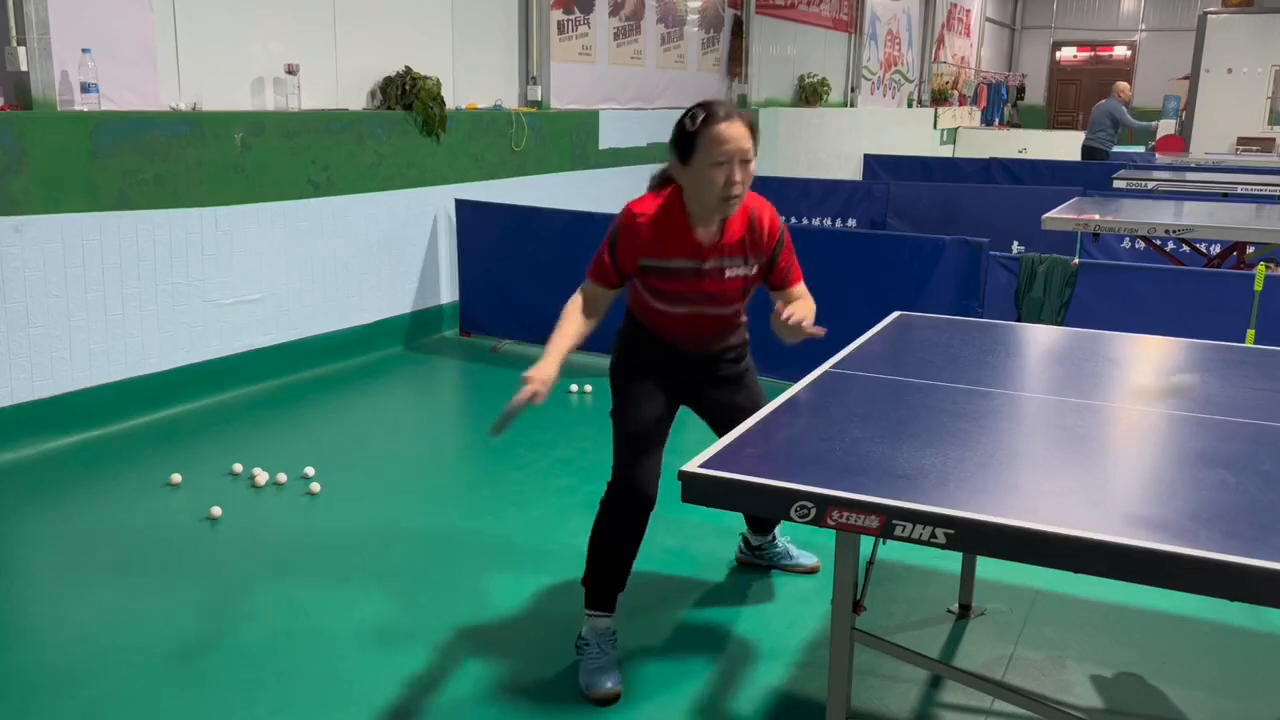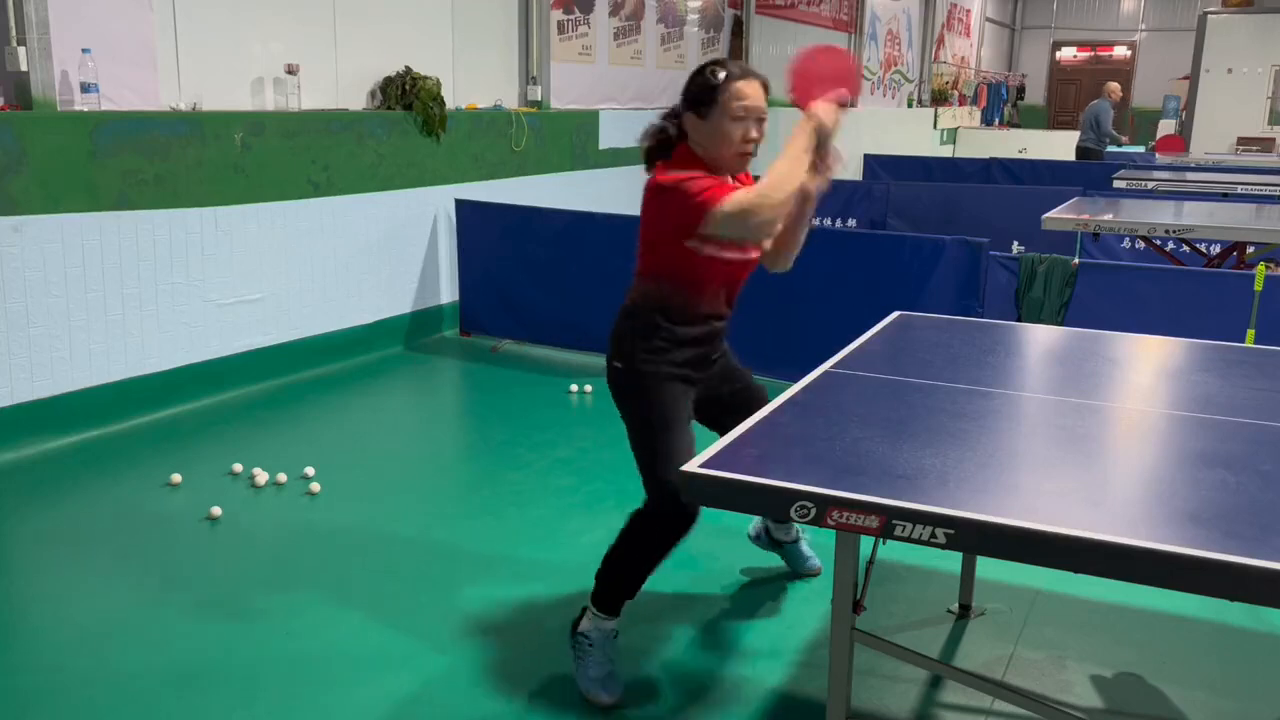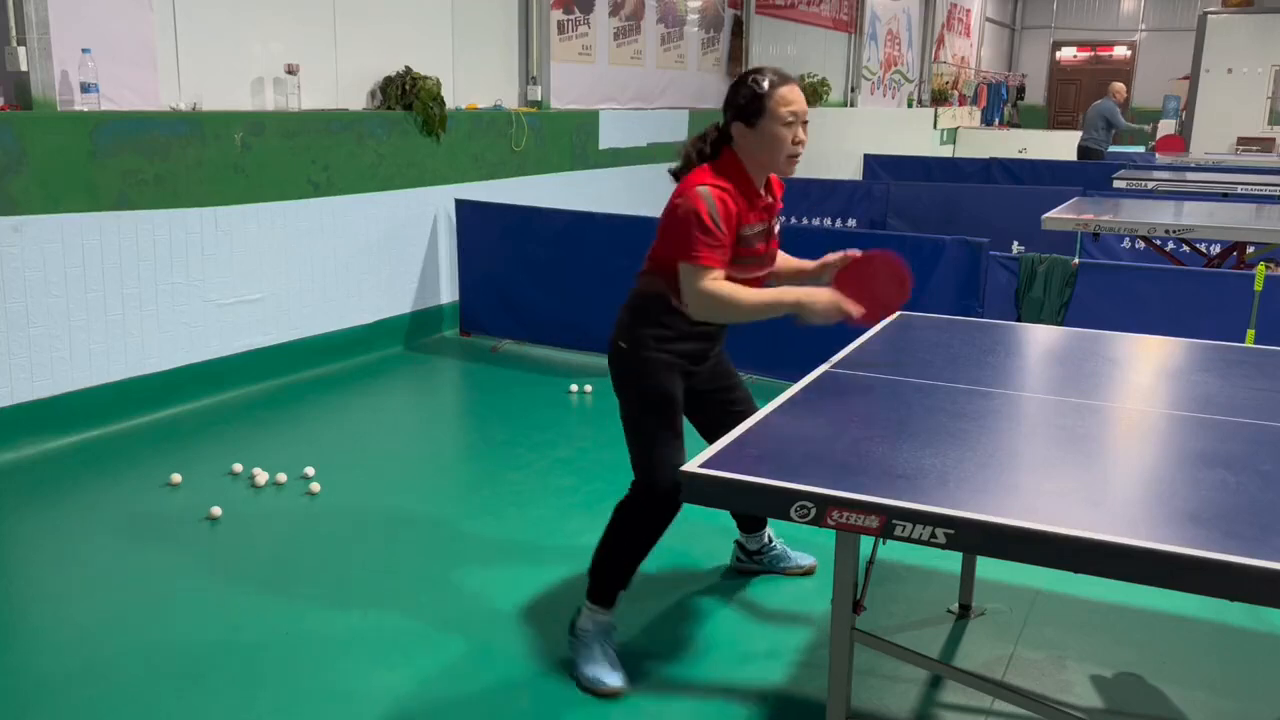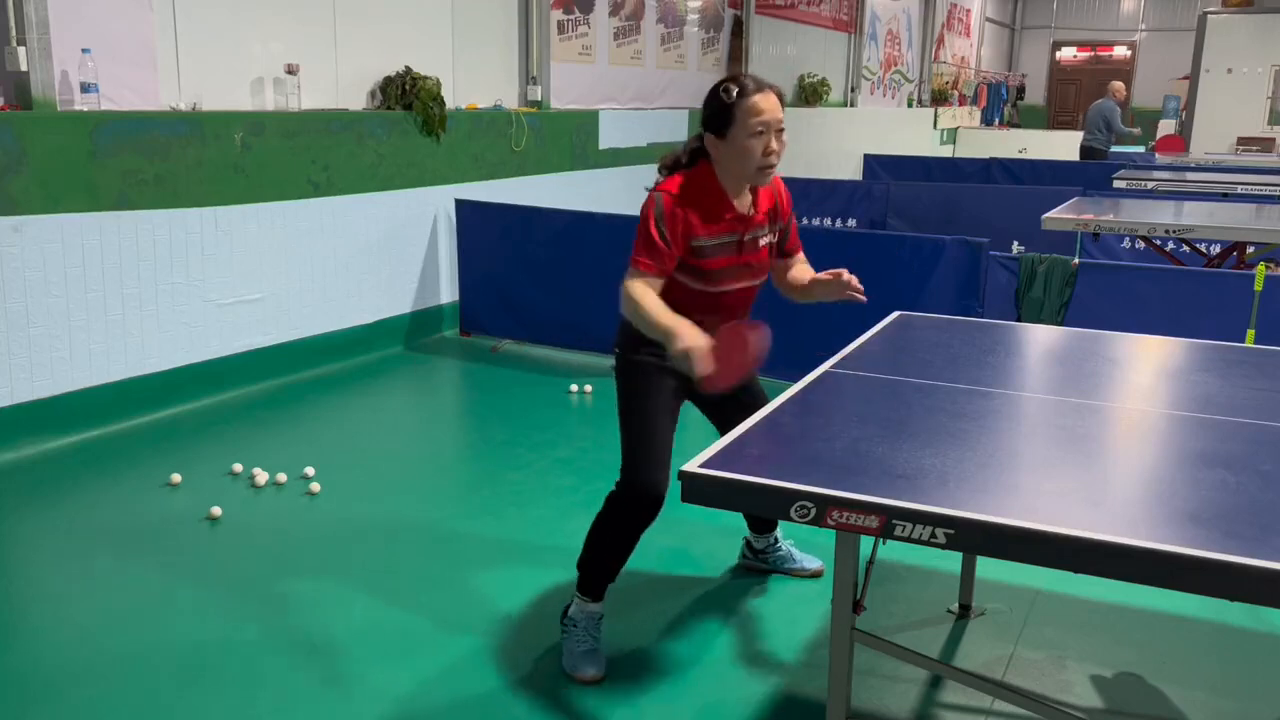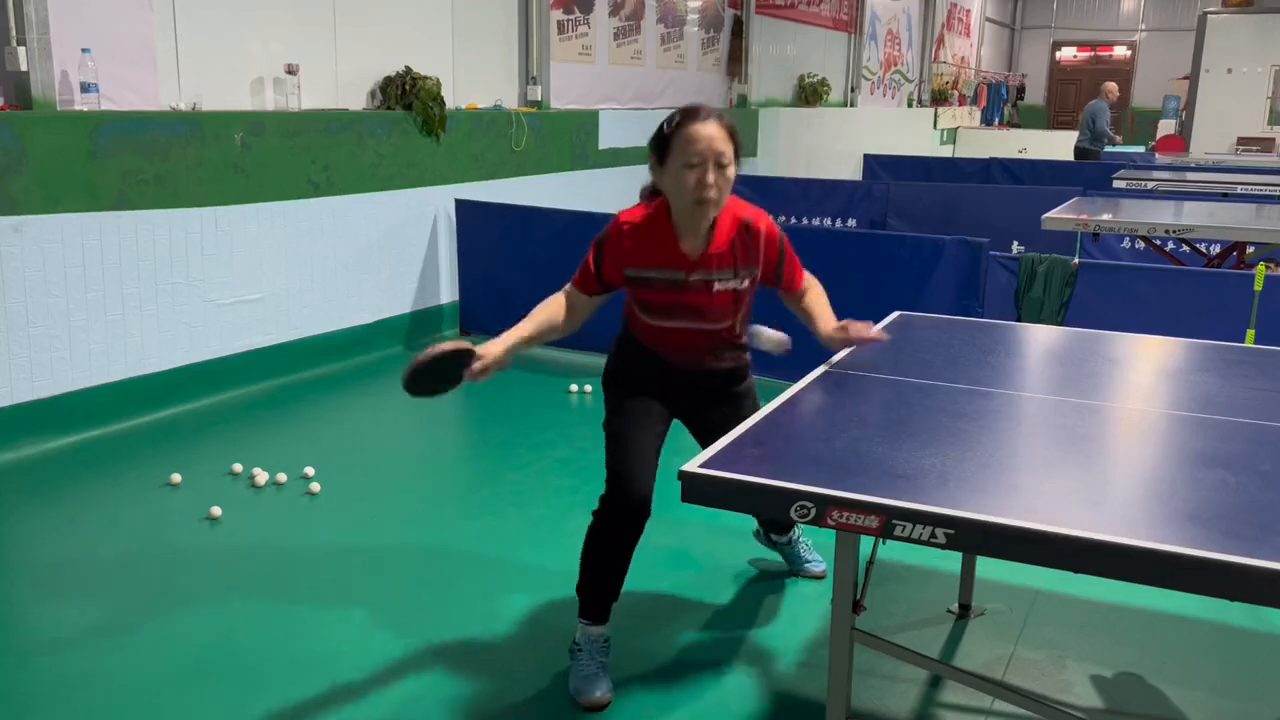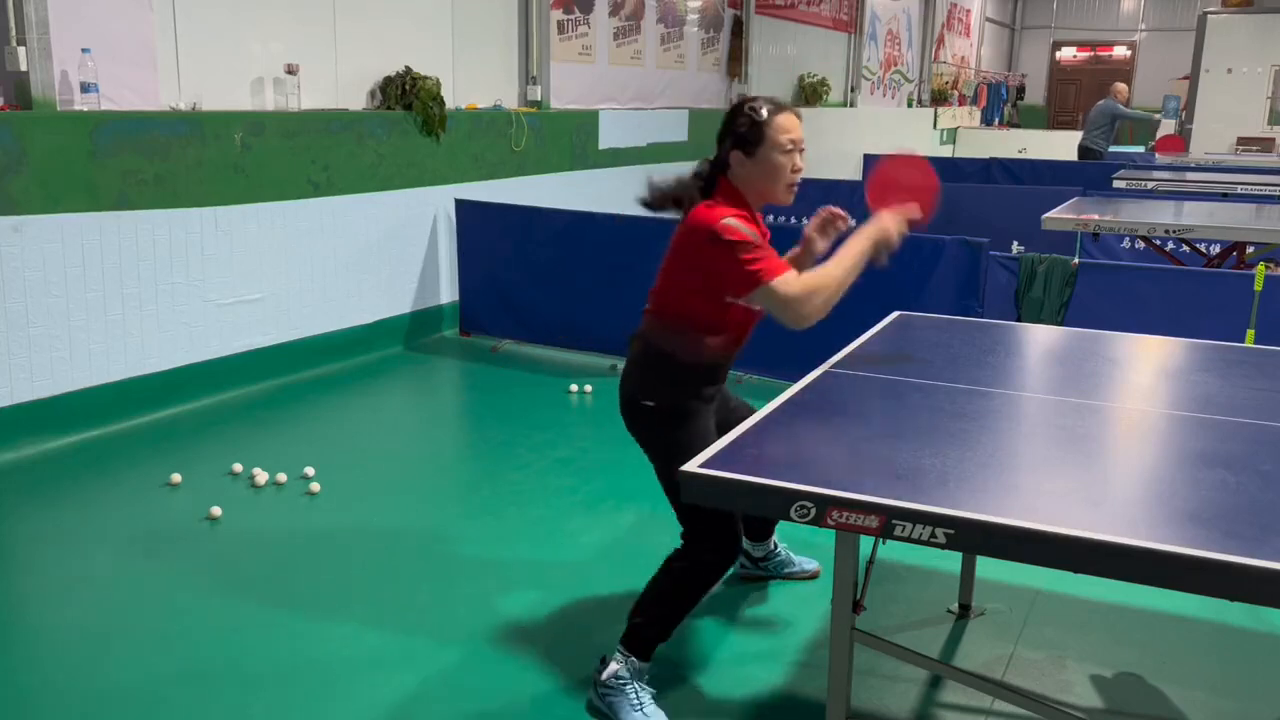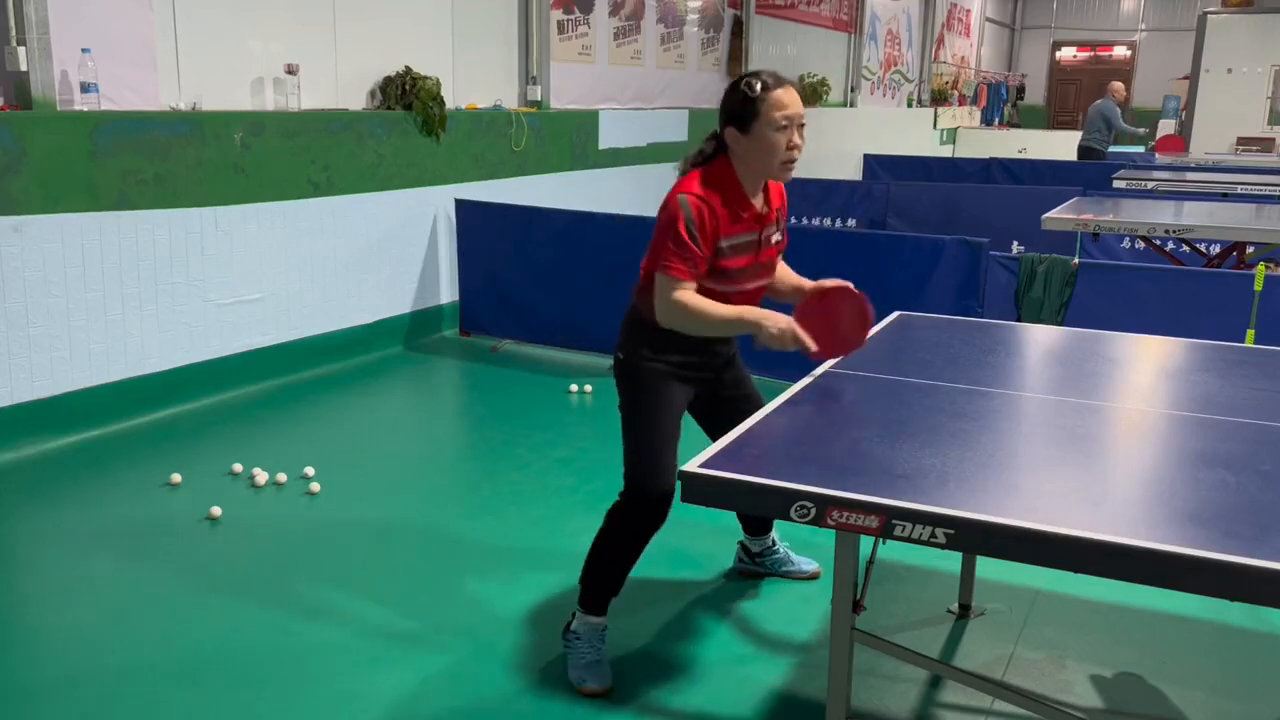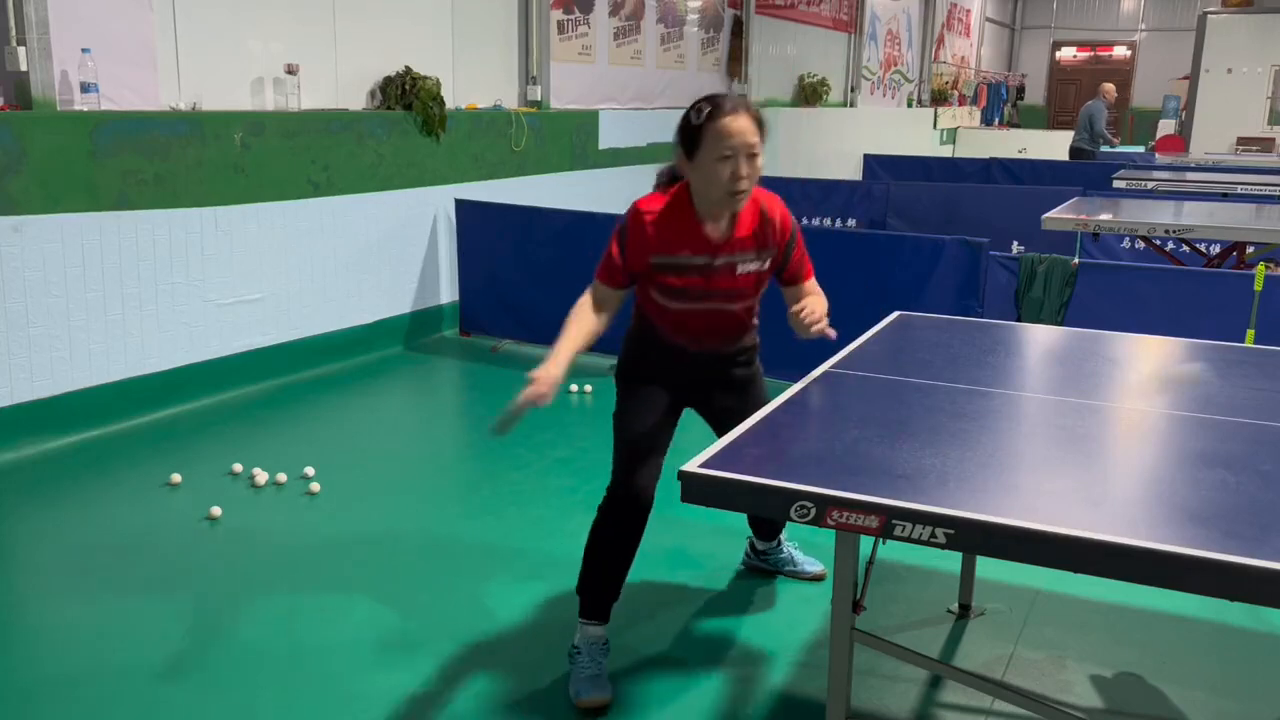
dt=0.4s
person 1, frame 1
left shoulder: (762, 222)
right shoulder: (640, 222)
left elbow: (796, 297)
right elbow: (591, 301)
left wrist: (795, 318)
right wrist: (550, 362)
left hip: (722, 361)
right hip: (647, 362)
right knee: (635, 488)
left ankle: (760, 540)
right ankle: (596, 629)
person 1, frame 2
left shoulder: (741, 182)
right shoulder: (674, 184)
left elbow: (775, 257)
right elbow: (759, 215)
left wrist: (810, 192)
right wrist: (809, 128)
left hip: (708, 351)
right hip: (651, 358)
right knee: (674, 503)
left ankle: (780, 532)
right ankle: (596, 628)
person 1, frame 3
left shoulder: (767, 187)
right shoulder: (705, 196)
left elbow: (762, 264)
right elbow: (704, 297)
left wrist: (819, 270)
right wrist: (798, 300)
left hip: (702, 348)
right hip: (652, 346)
right knee: (662, 486)
left ankle: (753, 543)
right ankle: (592, 625)
person 1, frame 4
left shoulder: (774, 197)
right shoulder: (672, 201)
left elbow: (791, 274)
right elbow: (635, 294)
left wrist: (822, 284)
right wrist: (679, 335)
left hip: (723, 348)
right hip: (656, 351)
right knee: (643, 487)
left ankle: (762, 543)
right ankle: (583, 613)
person 1, frame 5
left shoulder: (755, 230)
right shoulder: (628, 233)
left elbow: (803, 289)
right elbow: (573, 302)
left wrist: (831, 327)
right wrist: (504, 344)
left hip: (722, 379)
right hip: (643, 378)
right knee: (628, 499)
left ankle: (782, 536)
right ankle: (591, 639)
person 1, frame 6
left shoulder: (740, 214)
right shoulder: (722, 229)
left elbow: (776, 289)
right elbow: (801, 308)
left wrist: (817, 243)
right wrist: (870, 237)
left hip: (697, 385)
right hip: (665, 395)
right knee: (713, 539)
left ankle: (760, 551)
person 1, frame 7
left shoulder: (773, 195)
right shoulder: (694, 201)
right elbow: (671, 305)
left wrist: (813, 292)
right wrist: (755, 320)
left hip: (716, 352)
right hip: (656, 354)
right knee: (649, 494)
left ankle: (758, 547)
right ankle: (585, 626)
person 1, frame 8
left shoulder: (772, 217)
right shoulder: (647, 220)
left elbow: (806, 289)
right elbow: (599, 303)
left wrist: (810, 311)
right wrist: (555, 364)
left hip: (733, 364)
right hip: (656, 366)
right knee: (630, 497)
left ankle: (767, 547)
right ankle: (590, 639)
